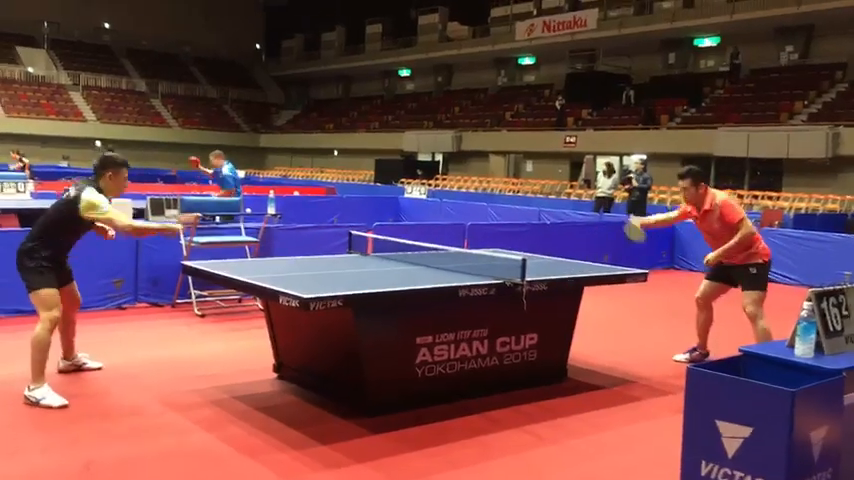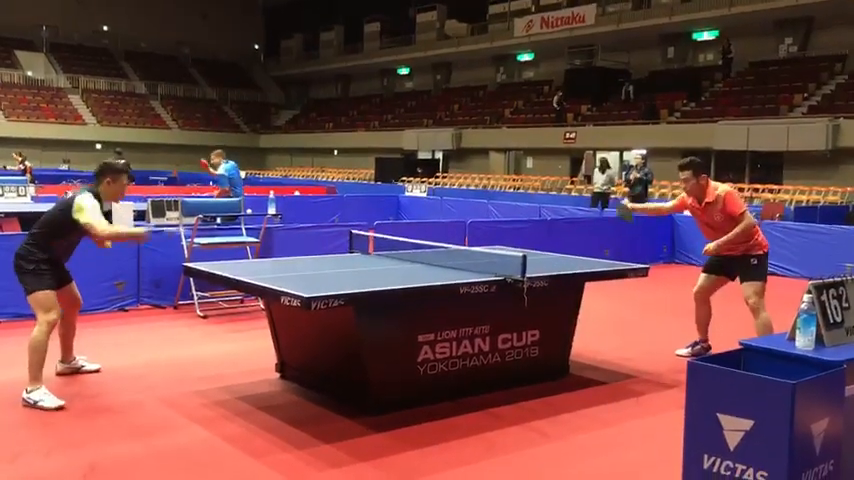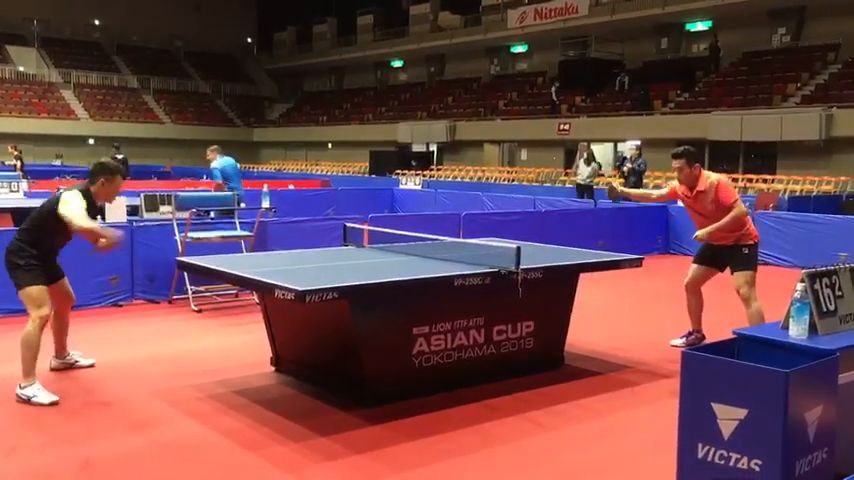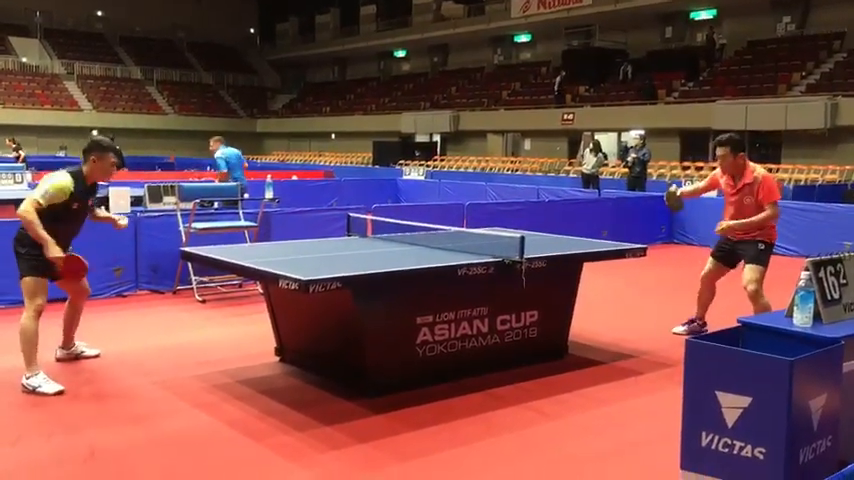
dt=0.7s
person 1, frame 1
left shoulder: (84, 189)
right shoulder: (91, 196)
right elbow: (125, 226)
left wrist: (99, 228)
right wrist: (165, 228)
left hip: (51, 256)
right hip: (34, 258)
left knee: (72, 305)
right knee: (51, 316)
left ankle: (69, 359)
right ankle: (36, 388)
person 1, frame 2
left shoulder: (94, 201)
right shoulder: (85, 200)
right elbow: (103, 230)
left wrist: (99, 238)
right wrist: (136, 233)
left hip: (50, 260)
right hip: (35, 260)
left knee: (74, 306)
right knee: (50, 317)
left ankle: (68, 361)
right ankle: (34, 390)
person 1, frame 3
left shoulder: (89, 201)
right shoulder: (75, 198)
right elbow: (81, 225)
left wrist: (96, 237)
right wrist: (109, 236)
left hip: (42, 256)
right hip: (24, 257)
left knee: (66, 302)
right knee: (40, 314)
left ankle: (61, 356)
right ankle: (27, 385)
person 1, frame 4
left shoulder: (92, 186)
right shoulder: (61, 182)
right elbow: (25, 211)
left wrist: (112, 219)
right wrist: (48, 245)
left hip: (59, 249)
right hip: (37, 250)
left knee: (80, 294)
right knee: (35, 306)
left ankle: (67, 347)
right ankle: (32, 375)
person 2, frame 1
left shoulder: (722, 202)
right shoulder: (691, 206)
left elbow: (749, 231)
right elbow: (669, 217)
left wrist: (718, 253)
right wrist: (641, 222)
left hip: (752, 258)
right hip: (727, 260)
left knee: (752, 310)
right knee: (701, 299)
right ankle: (701, 350)
person 2, frame 2
left shoulder: (724, 194)
right shoulder: (688, 198)
left elbow: (749, 224)
right elbow: (662, 208)
left wrist: (719, 243)
right wrist: (632, 207)
left hip: (751, 250)
right hip: (724, 252)
left knee: (754, 303)
right knee: (699, 294)
right ankle: (702, 344)
person 2, frame 3
left shoulder: (716, 183)
right shoulder: (681, 188)
left elbow: (741, 212)
right elbow: (653, 195)
left wrist: (711, 230)
right wrist: (622, 191)
left hip: (741, 240)
right hip: (715, 243)
left knee: (745, 292)
right knee: (691, 284)
right ankle: (697, 333)
person 2, frame 4
left shoulder: (761, 178)
right shoulder: (721, 175)
left elbow: (772, 215)
right elbow: (699, 188)
left wrist: (735, 224)
right wrist: (680, 192)
left hip: (758, 238)
right hip: (731, 237)
left knee: (751, 287)
right knee: (706, 278)
right ankle: (699, 322)
